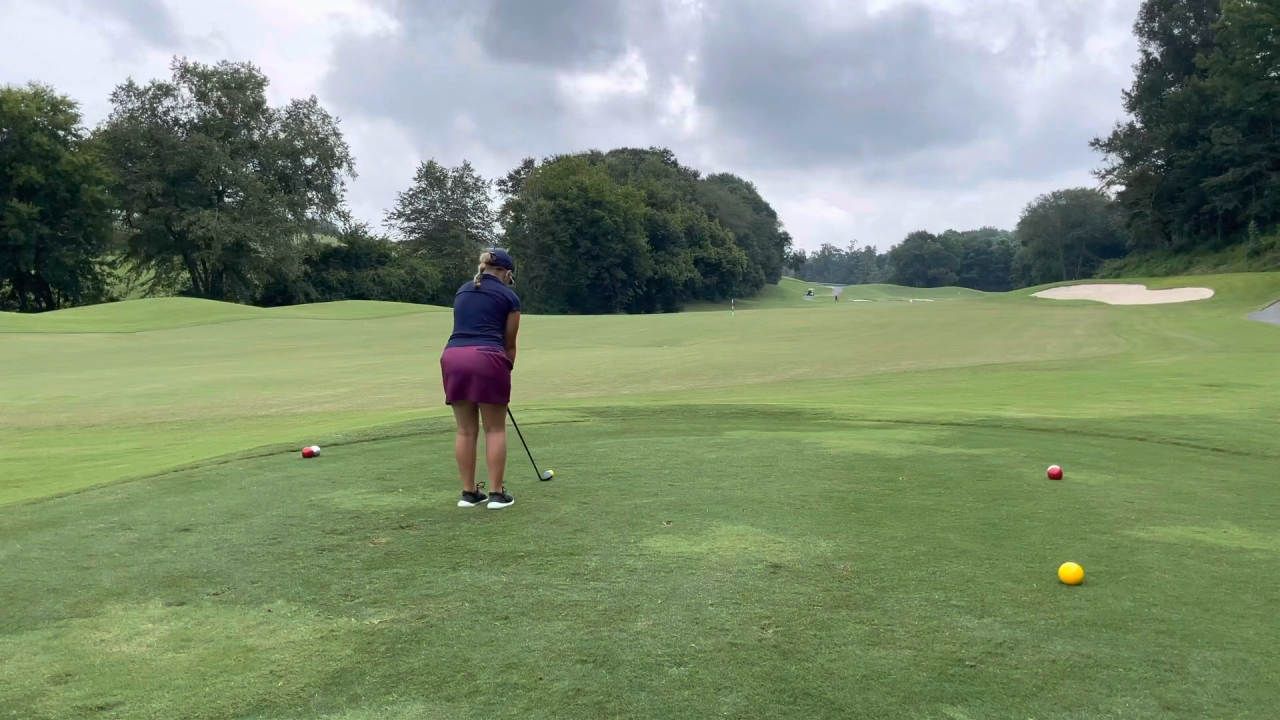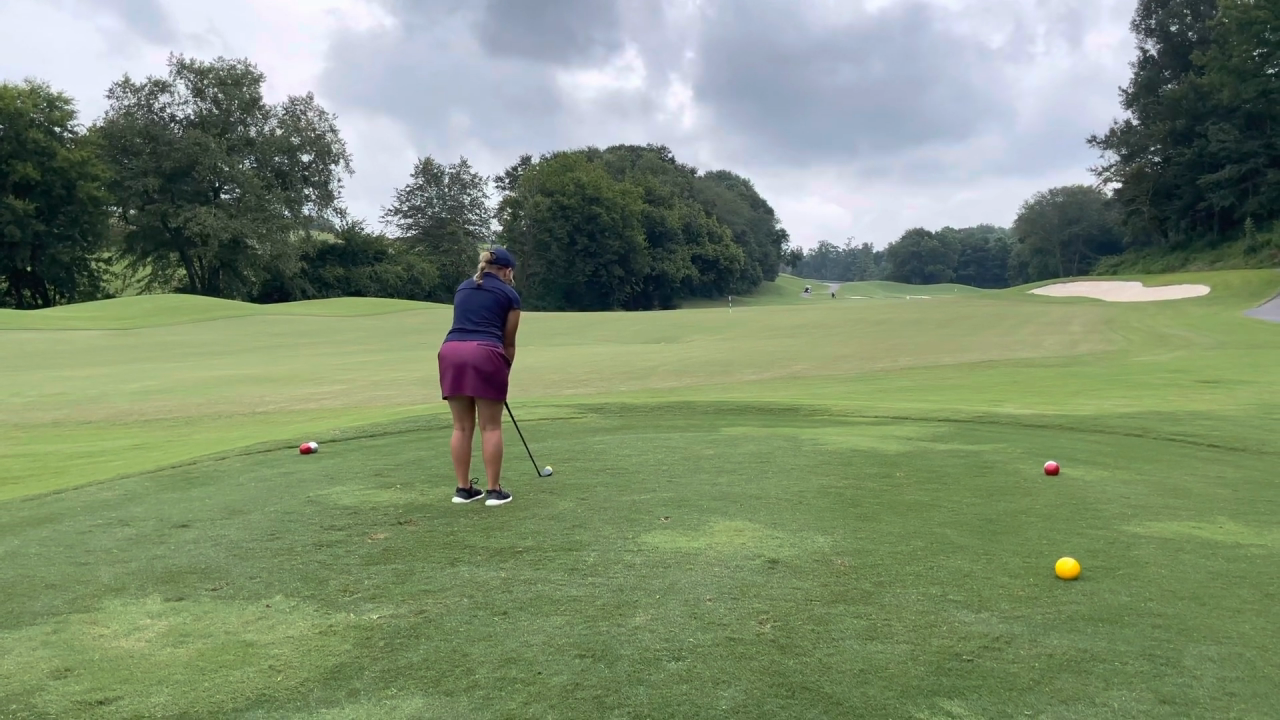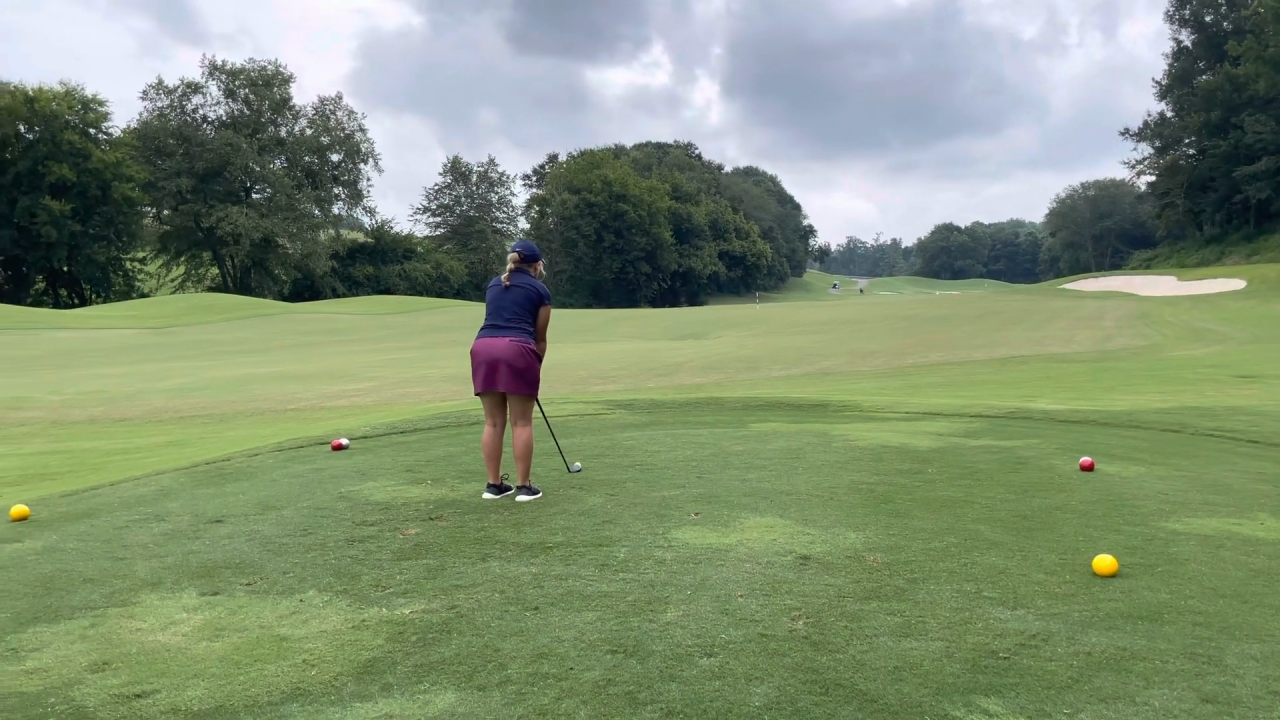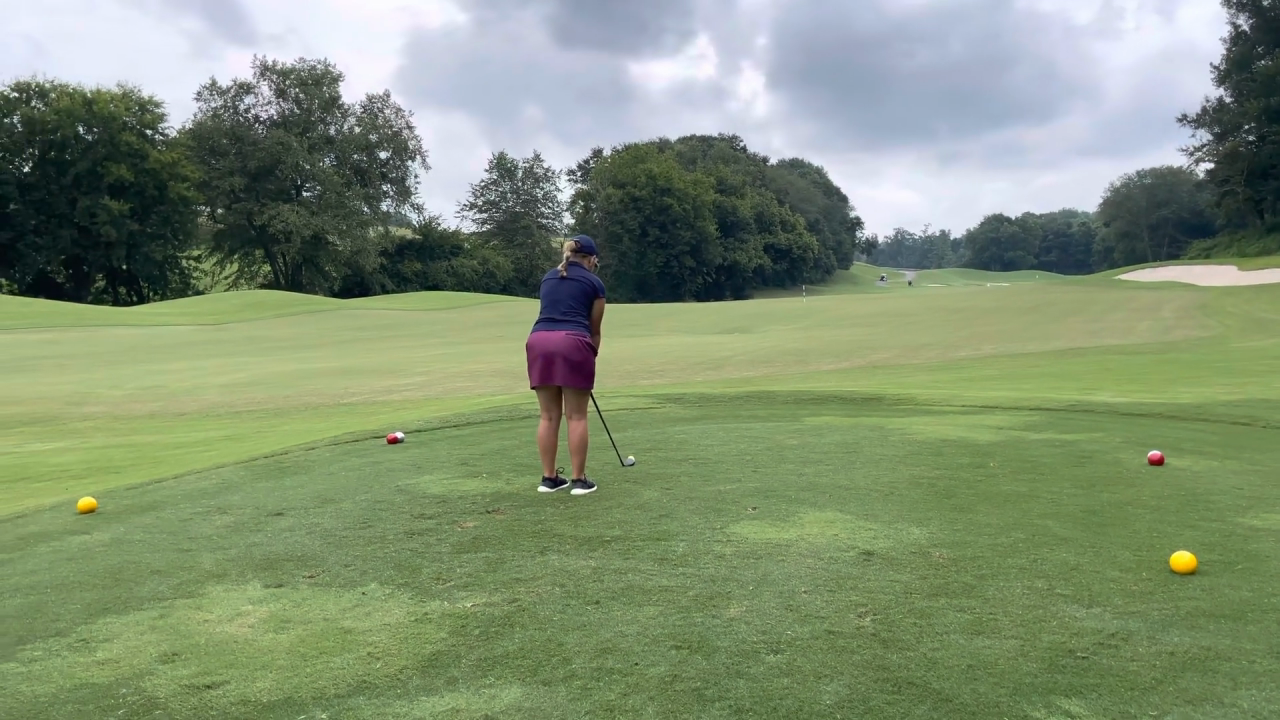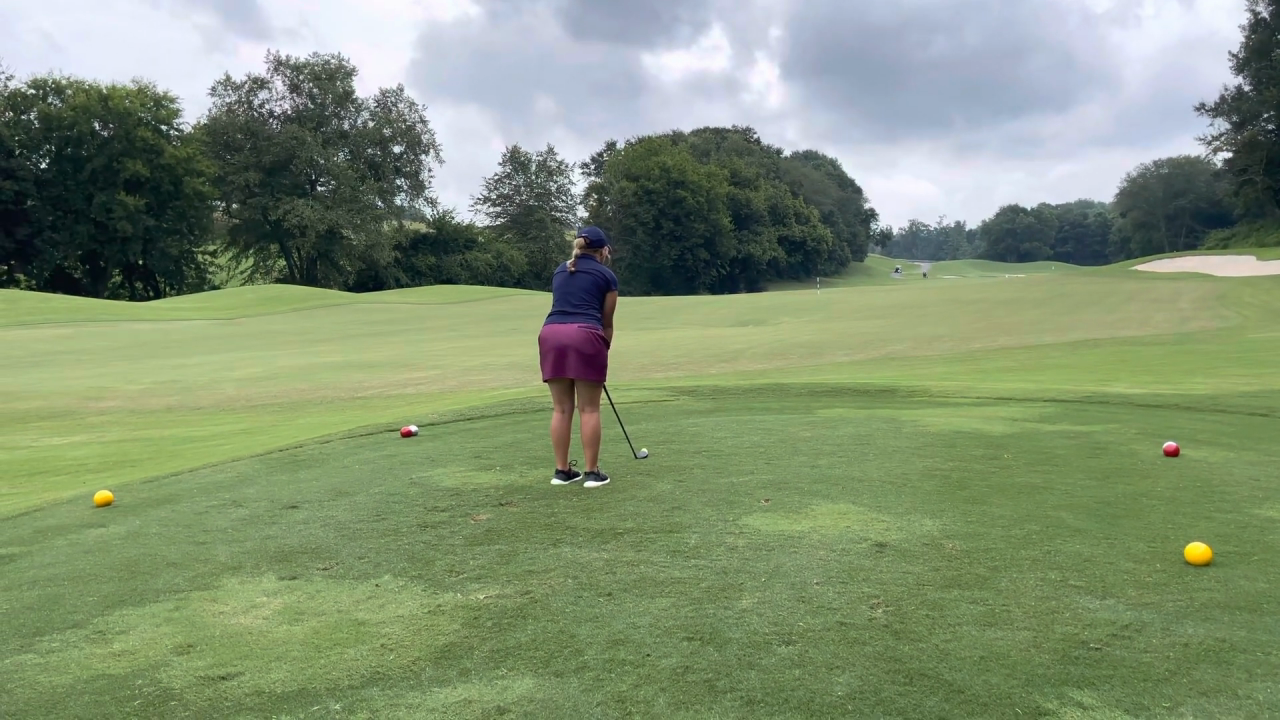
dt=1s
person 1, frame 1
left shoulder: (463, 291)
right shoulder: (508, 297)
right elbow: (509, 344)
right wrist: (507, 369)
left hip: (453, 357)
right hip: (487, 358)
left knee: (466, 431)
right knee: (495, 430)
left ankle: (469, 492)
right ankle: (497, 493)
person 1, frame 2
left shoulder: (463, 288)
right shoulder: (509, 294)
right elbow: (509, 342)
left wrist: (501, 368)
right wrist: (506, 371)
left hip: (451, 351)
right hip: (485, 354)
left knee: (461, 426)
right knee: (490, 427)
left ankle: (463, 488)
right ankle: (494, 490)
person 1, frame 3
left shoulder: (494, 284)
right shoulder: (540, 290)
right elbow: (539, 337)
left wrist: (532, 362)
right wrist: (537, 365)
left hip: (483, 347)
right hip: (517, 350)
left knee: (493, 422)
right knee: (521, 423)
left ankle: (493, 484)
right ankle: (524, 486)
person 1, frame 4
left shoulder: (548, 277)
right shoulder: (594, 283)
right elbow: (594, 329)
right wrist: (592, 356)
left hip: (539, 341)
right hip: (573, 343)
left knee: (548, 415)
right knee: (576, 416)
left ankle: (548, 477)
right ankle: (578, 479)
person 1, frame 5
left shoulder: (561, 270)
right shoulder: (607, 275)
right elbow: (607, 322)
right wrist: (604, 349)
left hip: (551, 334)
right hip: (585, 336)
left knee: (561, 408)
right knee: (589, 409)
left ankle: (562, 470)
right ankle: (592, 472)
